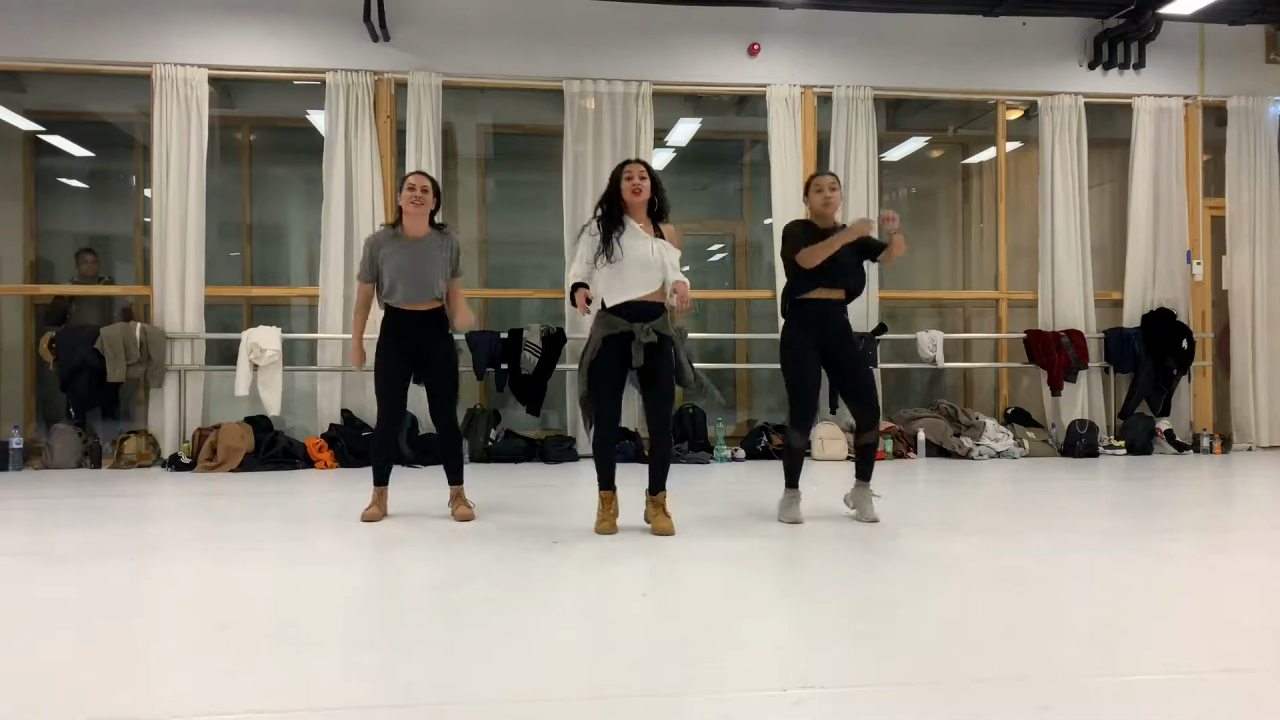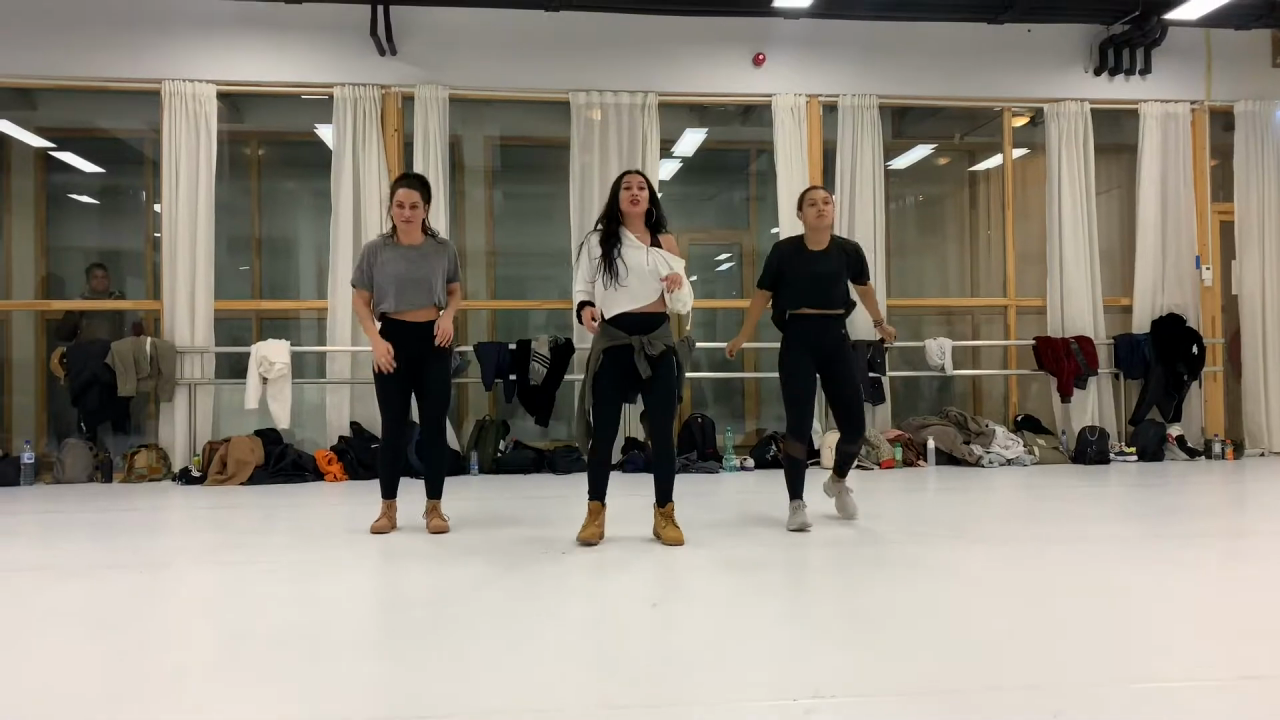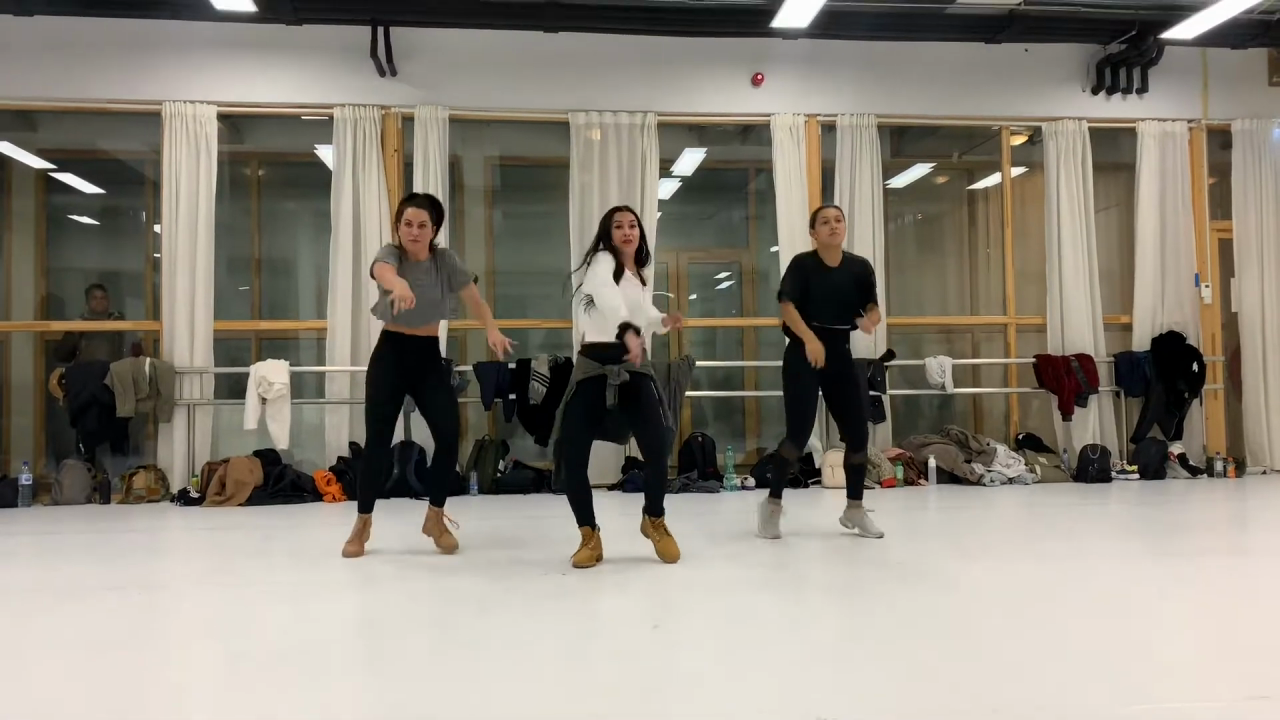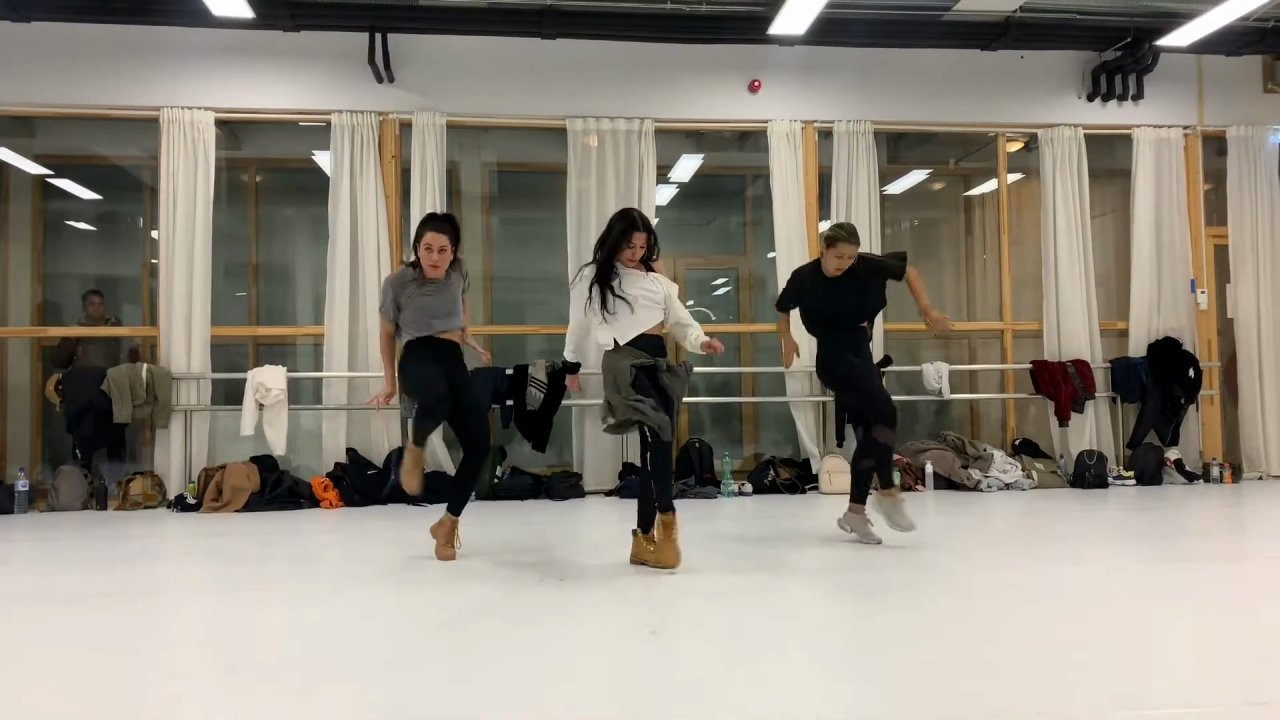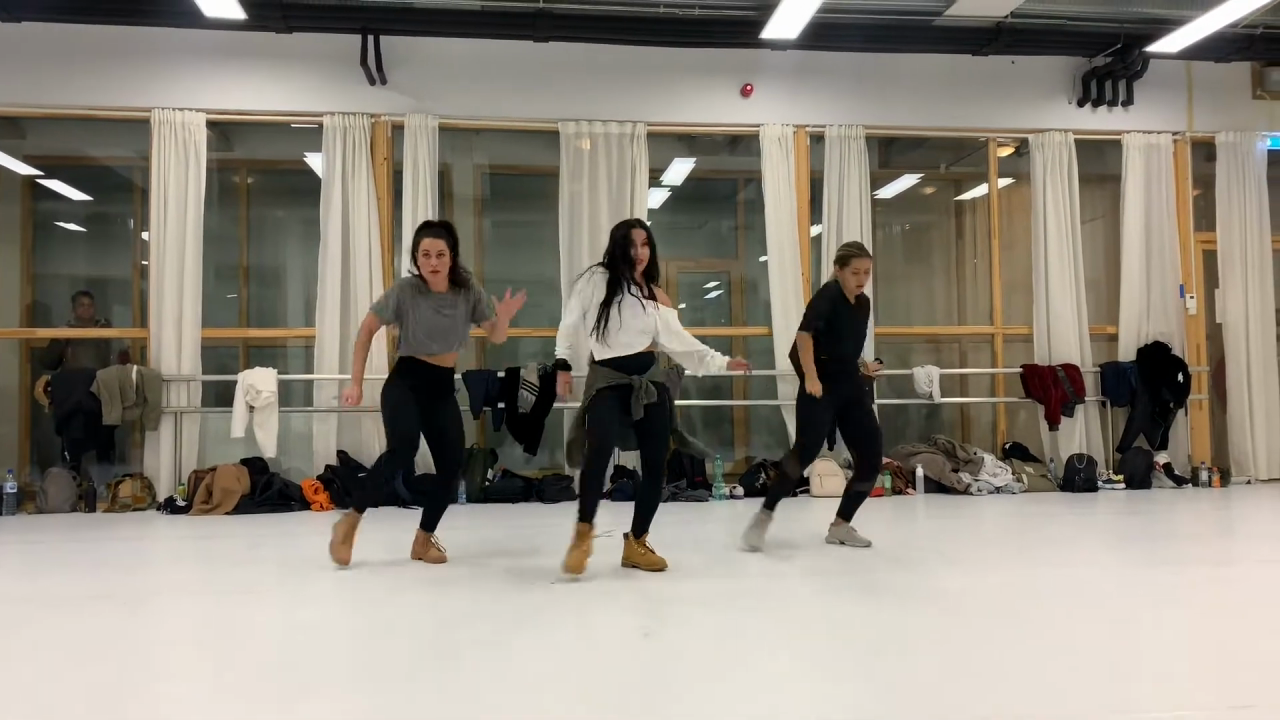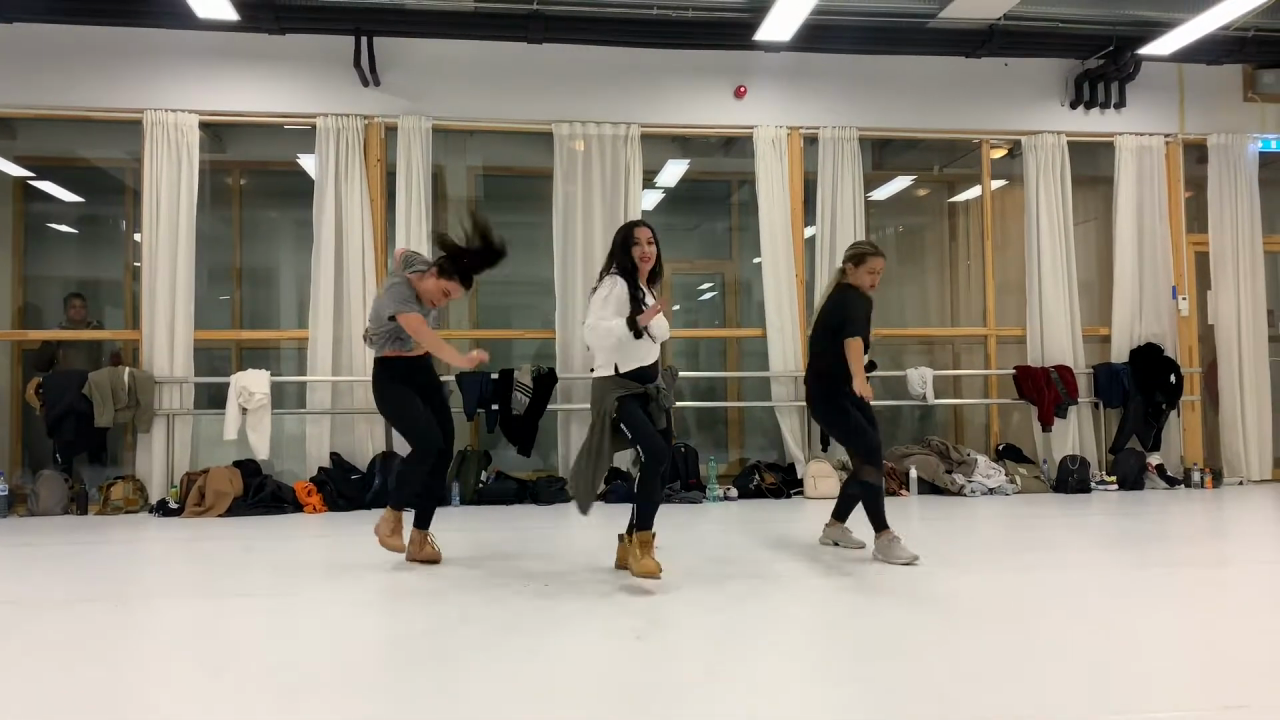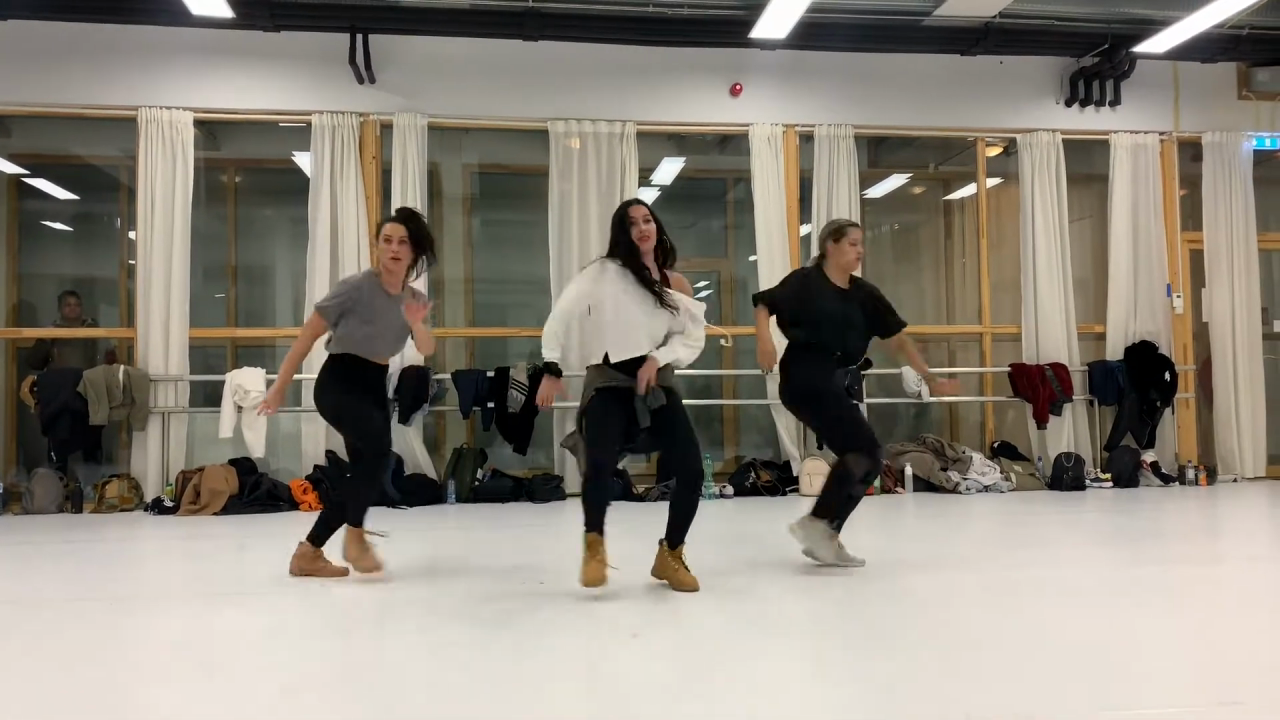
dt=0.5s
person 1, frame 1
left shoulder: (666, 233)
right shoulder: (600, 228)
right elbow: (578, 270)
left wrist: (680, 285)
right wrist: (579, 288)
left hip: (655, 328)
right hip: (612, 327)
left knee: (661, 417)
right knee: (606, 418)
left ankle: (656, 501)
right ankle: (608, 499)
person 1, frame 2
left shoulder: (665, 243)
right shoulder: (598, 241)
right elbow: (582, 286)
left wrist: (679, 283)
right wrist: (586, 306)
left hip: (657, 338)
right hip: (613, 339)
left knee: (662, 430)
right knee: (603, 430)
left ankle: (664, 514)
right ankle: (596, 513)
person 1, frame 3
left shoulder: (641, 276)
right shoulder: (602, 261)
right elbow: (604, 296)
left wrist: (661, 322)
right wrist: (628, 331)
left hip: (633, 369)
right hip: (592, 369)
left knee: (657, 448)
right knee: (571, 460)
left ankle: (655, 521)
right ankle: (589, 537)
person 1, frame 4
left shoulder: (654, 274)
right shoulder: (593, 276)
left elbow: (677, 316)
right elbow: (579, 324)
left wrist: (700, 341)
right wrist: (572, 365)
left hip: (659, 363)
right hip: (626, 362)
left knee: (655, 446)
right knee: (659, 436)
left ankle: (645, 538)
right ankle: (665, 520)
person 1, frame 5
left shoulder: (657, 296)
right shoulder: (596, 280)
left elbow: (678, 341)
right elbow: (571, 323)
left wrist: (721, 362)
right wrist: (563, 365)
left hip: (650, 381)
right hip: (607, 379)
left knee: (656, 466)
right knee: (599, 450)
left ankle: (636, 543)
right ankle: (583, 534)
person 1, frame 6
left shoulder: (647, 290)
right shoulder: (615, 284)
right elbow: (594, 333)
right wrist: (637, 323)
left hip: (651, 387)
right hip: (618, 390)
left knee: (660, 468)
right knee: (656, 457)
left ankle: (633, 543)
right ankle: (639, 541)
person 1, frame 7
left shoulder: (672, 282)
right shoulder: (604, 272)
left elbow: (693, 335)
right elbow: (563, 315)
left wrist: (660, 359)
right wrist: (552, 369)
left hip: (655, 383)
right hip: (609, 382)
left knee: (691, 471)
right knee: (601, 466)
left ankle: (670, 555)
right ankle: (594, 544)
person 2, frame 1
left shoulder: (447, 241)
right shoulder: (379, 241)
left elbow: (453, 292)
right elbow: (365, 294)
left wrist: (461, 313)
right wrist: (357, 342)
left hip: (434, 329)
right hip: (395, 330)
left knee: (444, 415)
right knee: (388, 415)
left ankle: (457, 495)
right ankle: (379, 496)
person 2, frame 2
left shoulder: (444, 250)
right shoulder: (374, 250)
left elbow: (455, 293)
right elbow: (361, 304)
left wrist: (449, 318)
right wrist: (375, 340)
left hip: (431, 343)
right hip: (393, 340)
left knee: (434, 426)
right knee: (394, 427)
left ankle: (434, 506)
right ankle: (388, 508)
person 2, frame 3
left shoulder: (446, 260)
right shoulder: (390, 254)
left elbow: (472, 297)
right elbow: (383, 273)
left wrist: (493, 330)
right wrist: (399, 285)
left hip: (429, 357)
right hip: (390, 354)
left knee: (449, 436)
right knee: (378, 443)
left ankle: (435, 517)
right ankle: (362, 524)
person 2, frame 4
left shoulder: (458, 273)
right shoulder: (398, 282)
right elbow: (387, 333)
left wrist: (467, 338)
right wrist: (389, 382)
left hip: (454, 363)
right hip: (417, 357)
left knee: (479, 446)
right knee: (434, 398)
left ankle: (446, 526)
right ankle: (414, 451)
person 2, frame 5
left shoulder: (468, 291)
right shoulder: (405, 291)
left elbow: (497, 337)
right elbow: (367, 330)
left wrist: (503, 318)
right wrist: (356, 382)
left hip: (443, 385)
right hip: (405, 379)
left knee: (451, 464)
right knee: (403, 447)
left ankle: (424, 538)
right ankle: (350, 521)
person 2, frame 6
left shoulder: (415, 269)
right shoulder: (398, 293)
left elbow: (404, 254)
right elbow: (424, 336)
right wrist: (460, 360)
left hip: (420, 372)
right hip: (393, 377)
left knee: (441, 455)
right knee: (427, 444)
left ankle: (421, 536)
right ankle: (392, 518)
person 2, frame 7
left shoulder: (412, 297)
right shoulder: (354, 287)
left elbow: (427, 350)
right elbow: (308, 335)
left wrist: (418, 324)
right wrist: (278, 386)
left hip: (375, 386)
right hip: (340, 382)
left knee: (366, 469)
right knee: (378, 443)
left ankle: (309, 554)
right ankle: (355, 534)
person 3, frame 1
left shoulder: (852, 235)
right shoulder: (796, 230)
left elbow: (893, 253)
right elbow: (807, 259)
left wrist: (894, 229)
right wrist: (846, 235)
left hip: (838, 326)
right hip: (801, 326)
left knee: (869, 411)
right knee: (803, 414)
left ankle: (861, 490)
right ankle: (791, 494)
person 3, frame 2
left shoulder: (848, 250)
right shoulder: (785, 251)
left elbow: (864, 287)
right elbow: (763, 293)
left wrist: (881, 324)
right wrist: (743, 335)
left hip: (836, 339)
right hip: (797, 340)
left knee: (854, 423)
right knee: (800, 424)
left ankle: (838, 482)
right ankle: (796, 503)
person 3, frame 3
left shoulder: (860, 267)
right shoulder: (802, 264)
left elbow: (874, 310)
right elbow: (786, 306)
left wrist: (869, 322)
right wrist: (809, 338)
left hip: (839, 353)
right hip: (802, 354)
left knee: (858, 432)
right knee: (799, 431)
left ankle: (855, 509)
right ankle: (772, 504)
person 3, frame 4
left shoulder: (865, 266)
right shoulder: (804, 277)
left elbow: (907, 269)
right elbow: (782, 307)
left wrist: (927, 310)
right wrist: (787, 342)
left hip: (859, 353)
right hip: (833, 355)
left knee: (869, 430)
right knee: (885, 410)
left ankle: (855, 513)
right ankle: (886, 492)
person 3, frame 5
left shoulder: (863, 304)
right shoulder: (831, 295)
right elbow: (805, 334)
left wrist: (862, 365)
right wrist: (811, 376)
left hip: (851, 384)
right hip: (821, 385)
left knee: (872, 460)
right knee: (807, 449)
left ankle: (840, 525)
right ankle: (764, 517)
person 3, frame 6
left shoulder: (840, 296)
right shoulder: (856, 299)
right elbow: (851, 338)
right wrist: (859, 379)
left hip: (834, 390)
right hip: (829, 392)
left knee: (868, 460)
right knee: (867, 451)
left ankle: (835, 527)
right ankle: (884, 538)
person 3, frame 7
left shoulder: (865, 293)
right shoulder: (806, 280)
left elbow: (898, 337)
right elbow: (762, 305)
left wrist: (930, 378)
right wrist: (765, 339)
left hip: (831, 382)
right hip: (805, 378)
left knee: (867, 460)
right knee: (865, 448)
left ankle: (826, 539)
right ankle: (814, 522)
